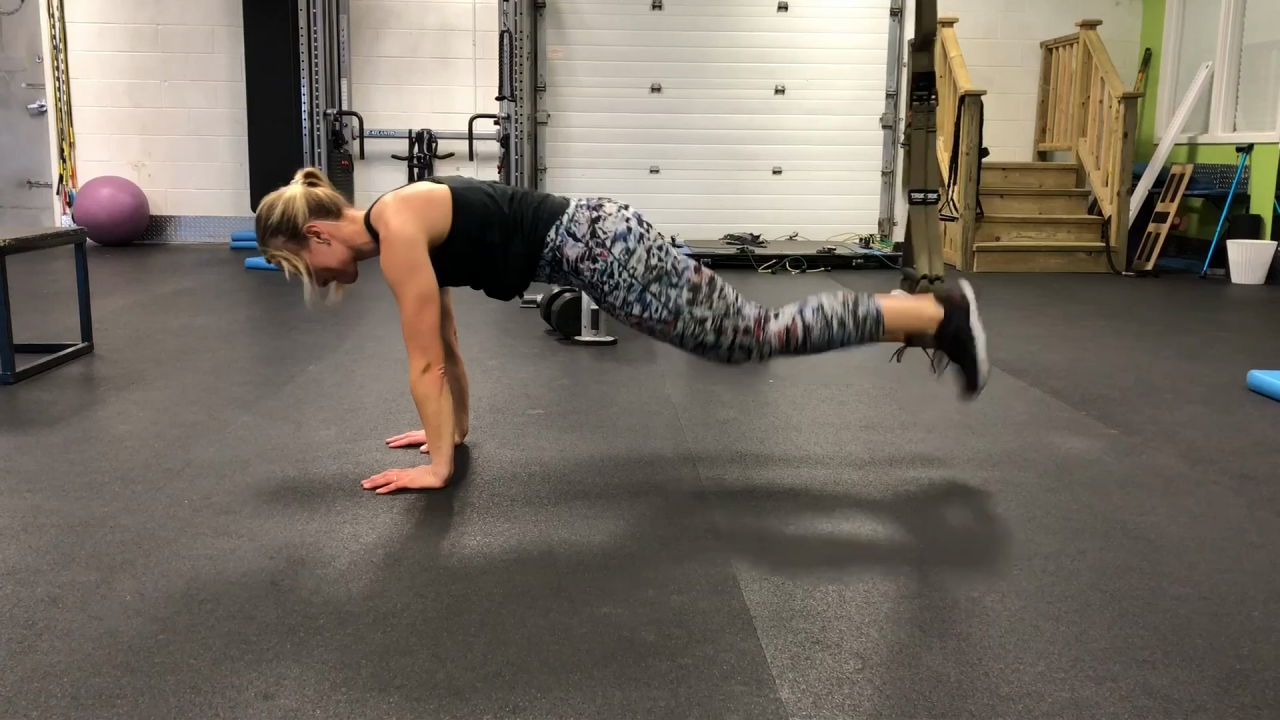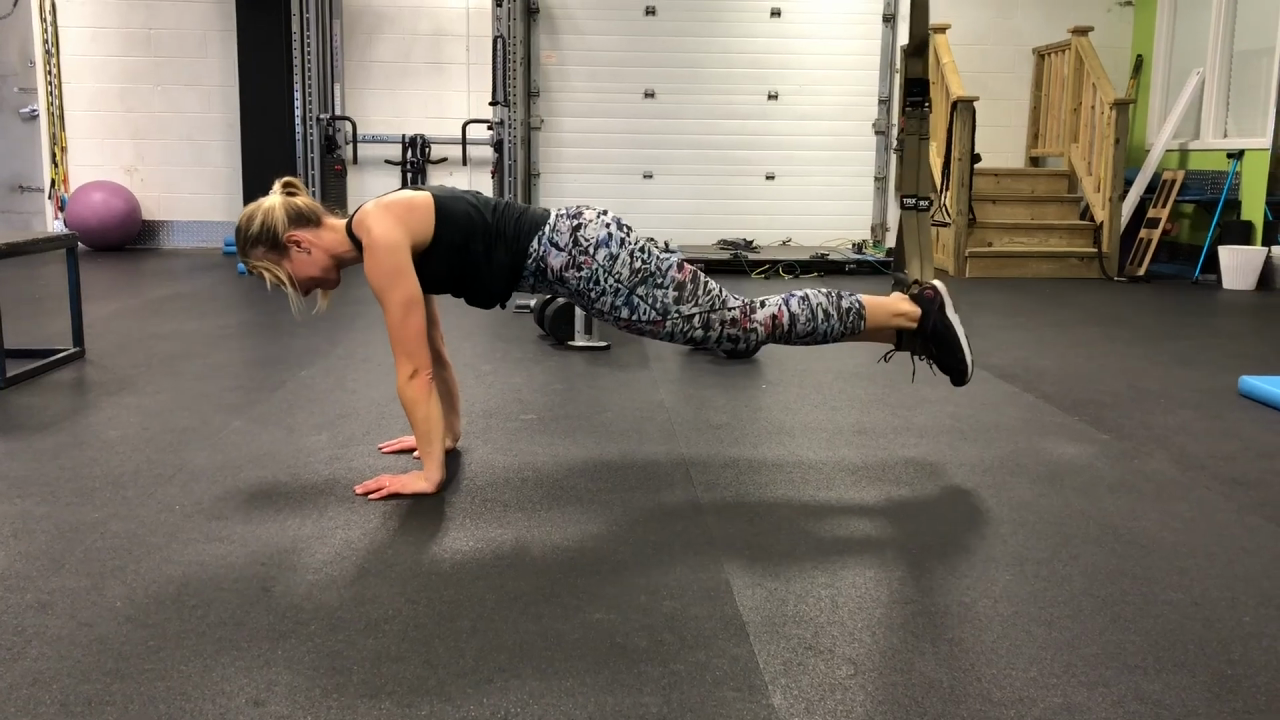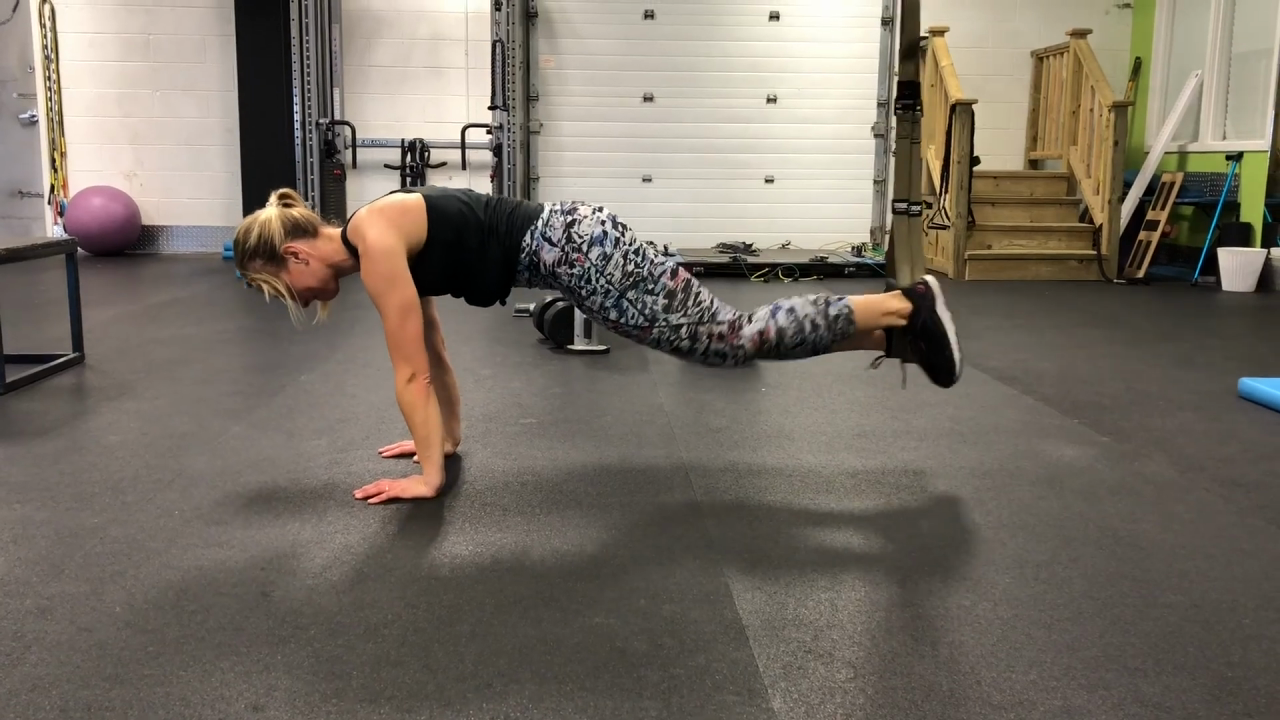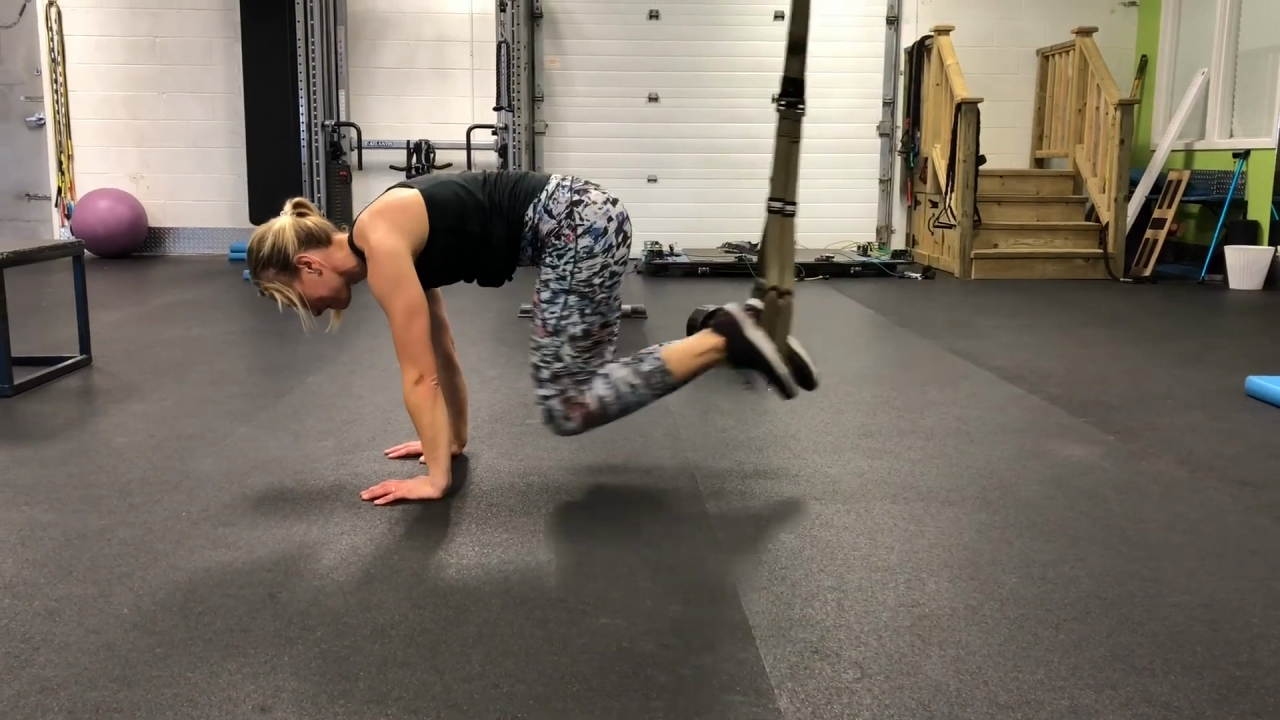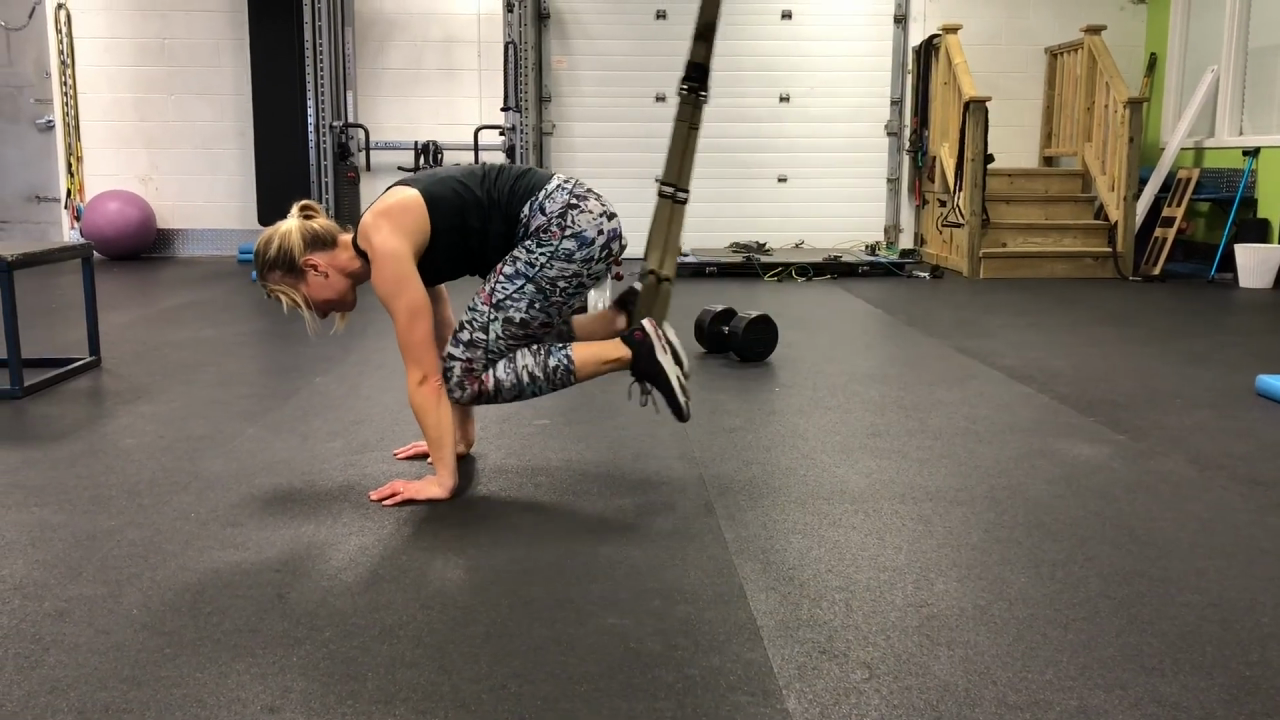
dt=0.5s
person 1, frame 1
left shoulder: (396, 229)
right shoulder: (404, 228)
left elbow: (427, 361)
right elbow: (445, 349)
left wrist: (437, 466)
right wrist: (454, 429)
left hip: (597, 246)
right hip: (593, 245)
left knee: (753, 333)
right knee: (742, 332)
left ankle: (938, 316)
right ankle: (896, 317)
person 1, frame 2
left shoulder: (379, 236)
right shoulder: (386, 238)
left elbow: (413, 367)
right elbow: (433, 353)
left wrist: (431, 470)
right wrist: (447, 431)
left hip: (581, 254)
right hip: (572, 252)
left knee: (746, 323)
right knee: (744, 324)
left ankle: (915, 311)
right ankle: (906, 327)
person 1, frame 3
left shoulder: (373, 242)
right shoulder: (388, 244)
left elbow: (412, 372)
right elbow: (434, 356)
left wrist: (430, 476)
right wrist: (447, 436)
left hip: (572, 247)
right hip: (567, 248)
left knee: (733, 336)
right knee: (728, 334)
left ankle: (905, 308)
right ankle: (896, 333)
person 1, frame 4
left shoulder: (380, 246)
right shoulder: (399, 243)
left elbow: (420, 375)
right elbow: (442, 354)
left wrist: (436, 477)
right wrist: (453, 438)
left hip: (576, 223)
right hip: (583, 221)
left knee: (567, 408)
right knee: (582, 387)
left ankle: (721, 341)
right ankle: (731, 333)
person 1, frame 5
left shoulder: (385, 247)
right shoulder: (396, 236)
left elbow: (426, 375)
right elbow: (443, 348)
left wrist: (444, 478)
right wrist: (461, 437)
left hip: (567, 225)
right hip: (574, 219)
left knee: (467, 375)
right knee: (501, 358)
left ankle: (629, 351)
right ankle: (625, 323)
